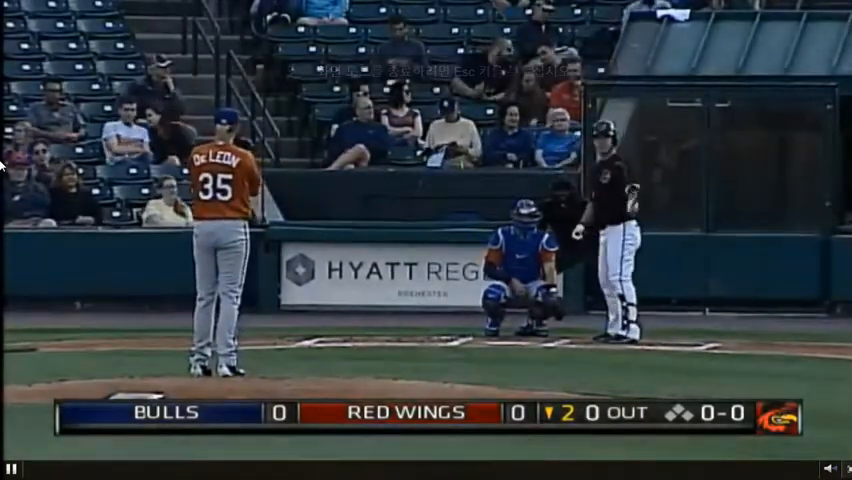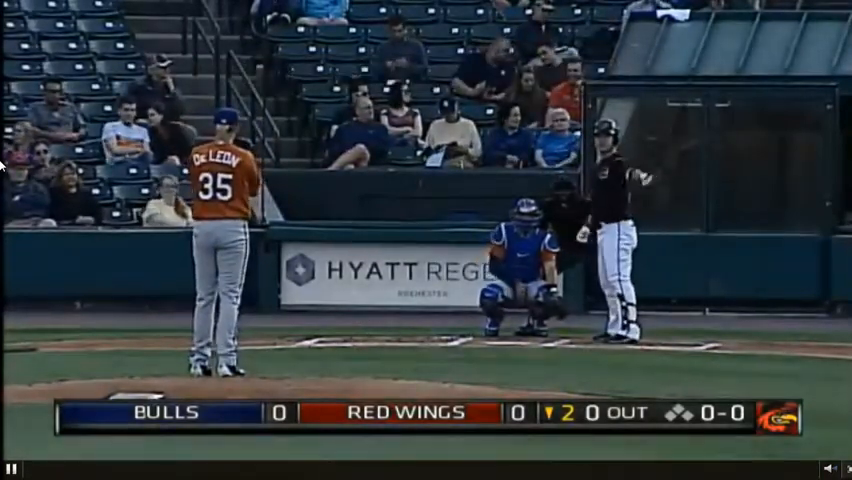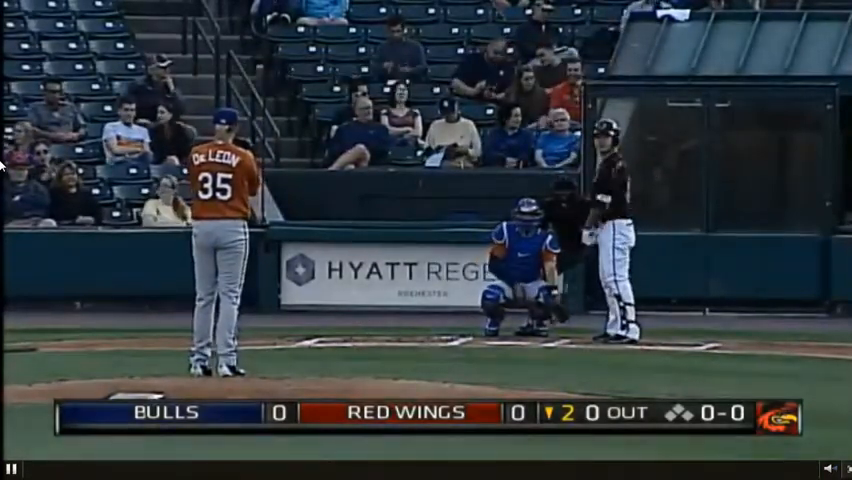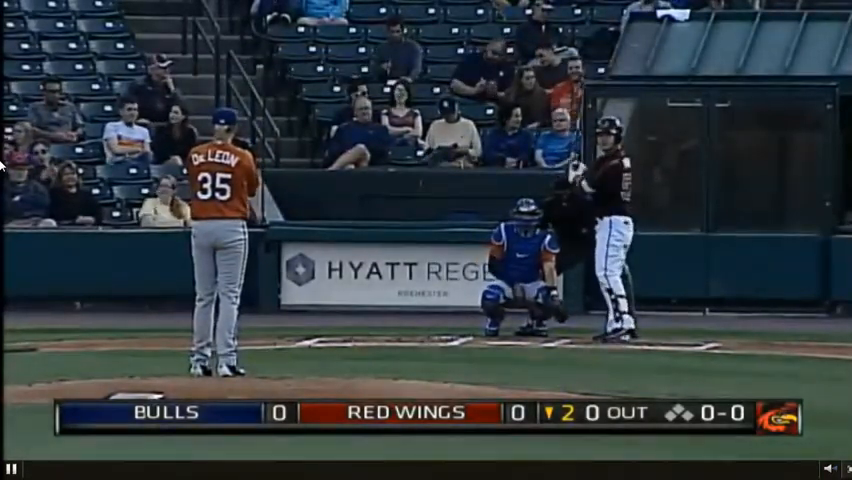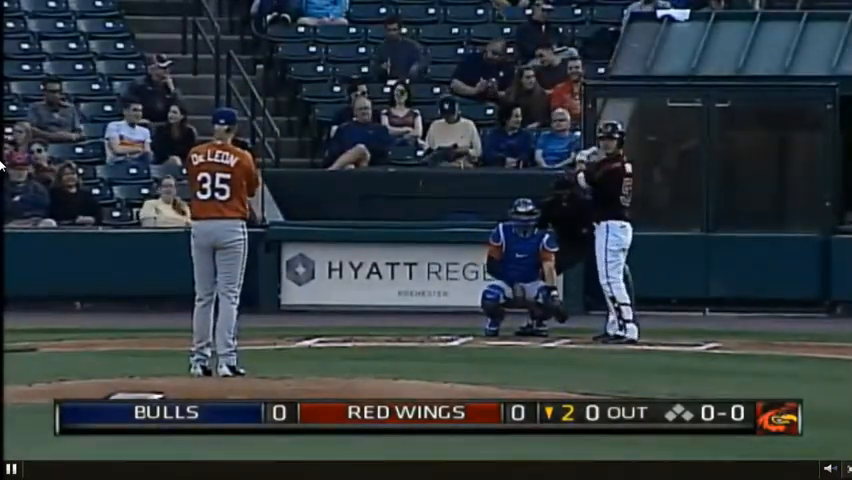
dt=0.4s
person 1, frame 1
left shoulder: (196, 155)
right shoulder: (244, 157)
right elbow: (254, 190)
left hip: (202, 227)
right hip: (232, 228)
left knee: (204, 295)
right knee: (229, 295)
left ankle: (199, 359)
right ankle: (226, 360)
person 1, frame 2
left shoulder: (196, 155)
right shoulder: (244, 158)
right elbow: (254, 190)
left hip: (202, 227)
right hip: (232, 228)
left knee: (204, 295)
right knee: (229, 295)
left ankle: (199, 359)
right ankle: (226, 360)
person 1, frame 3
left shoulder: (196, 155)
right shoulder: (243, 157)
right elbow: (254, 189)
left hip: (202, 227)
right hip: (232, 227)
left knee: (204, 295)
right knee: (229, 295)
left ankle: (199, 359)
right ankle: (226, 360)
person 1, frame 4
left shoulder: (195, 155)
right shoulder: (243, 158)
right elbow: (253, 190)
left hip: (201, 227)
right hip: (231, 228)
left knee: (204, 296)
right knee: (229, 296)
left ankle: (199, 359)
right ankle: (226, 360)
person 1, frame 5
left shoulder: (194, 155)
right shoulder: (242, 158)
right elbow: (252, 190)
left hip: (200, 227)
right hip: (231, 228)
left knee: (203, 296)
right knee: (228, 296)
left ankle: (199, 359)
right ankle: (226, 360)
person 2, frame 1
left shoulder: (618, 165)
right shoulder: (598, 167)
left elbow: (631, 187)
left wrist: (632, 200)
right wrist: (582, 223)
left hip: (621, 229)
right hip: (607, 231)
left knee: (620, 278)
right knee: (606, 281)
left ankle: (629, 330)
right ankle: (615, 329)
person 2, frame 2
left shoulder: (617, 163)
right shoulder: (600, 166)
left elbow: (630, 173)
left wrist: (641, 177)
right wrist: (587, 225)
left hip: (618, 228)
right hip: (604, 229)
left knee: (619, 278)
right knee: (607, 282)
left ankle: (630, 329)
right ankle: (615, 328)
person 2, frame 3
left shoulder: (612, 164)
right shoulder: (606, 164)
left elbow: (603, 200)
left wrist: (588, 226)
right wrist: (594, 226)
left hip: (615, 226)
right hip: (609, 228)
left knee: (617, 278)
right knee: (608, 280)
left ankle: (629, 329)
right ankle: (615, 328)
person 2, frame 4
left shoulder: (610, 161)
right shoulder: (620, 159)
left elbow: (590, 186)
right elbow: (599, 184)
left wrist: (578, 177)
right wrist: (584, 173)
left hip: (612, 223)
right hip: (618, 222)
left knee: (606, 272)
right knee: (611, 274)
left ankle: (623, 321)
right ankle: (616, 325)
person 2, frame 5
left shoulder: (612, 166)
right shoulder: (623, 164)
left elbow: (584, 181)
right elbow: (597, 177)
left wrist: (581, 163)
left hip: (610, 227)
right hip: (620, 226)
left knee: (611, 280)
right knee: (610, 280)
left ankle: (627, 329)
right ankle: (615, 328)
person 3, frame 1
left shoulder: (544, 239)
right shoulder: (502, 236)
left elbow: (549, 267)
right elbow: (489, 269)
left wrist: (552, 291)
right wrist: (511, 280)
left hip: (532, 285)
right hip: (508, 284)
left knee: (549, 299)
right knee: (491, 296)
left ankle: (535, 324)
right ankle: (493, 324)
person 3, frame 2
left shoulder: (545, 238)
right shoulder: (503, 232)
left elbow: (550, 266)
right elbow: (494, 265)
left wrist: (553, 291)
right wrist: (515, 283)
left hip: (532, 284)
right hip: (508, 283)
left knee: (550, 299)
right knee: (488, 296)
left ankle: (536, 324)
right ankle: (493, 323)
person 3, frame 3
left shoulder: (545, 239)
right shoulder: (504, 231)
left elbow: (550, 267)
right elbow: (494, 265)
left wrist: (554, 293)
right wrist: (513, 284)
left hip: (532, 284)
right hip: (508, 283)
left knee: (550, 299)
right knee: (489, 298)
left ankle: (536, 323)
right ankle: (494, 323)
person 3, frame 4
left shoulder: (544, 239)
right shoulder: (504, 232)
left elbow: (549, 267)
right elbow: (493, 265)
left wrist: (554, 293)
right wrist: (513, 283)
left hip: (532, 284)
right hip: (508, 283)
left knee: (549, 299)
right knee: (489, 297)
left ankle: (536, 324)
right ankle: (494, 323)
person 3, frame 5
left shoulder: (543, 238)
right shoulder: (502, 233)
left elbow: (549, 267)
right elbow: (492, 265)
left wrist: (554, 293)
right wrist: (512, 284)
left hip: (532, 284)
right hip: (507, 283)
left knee: (549, 299)
right knee: (489, 298)
left ankle: (536, 324)
right ankle: (493, 323)
